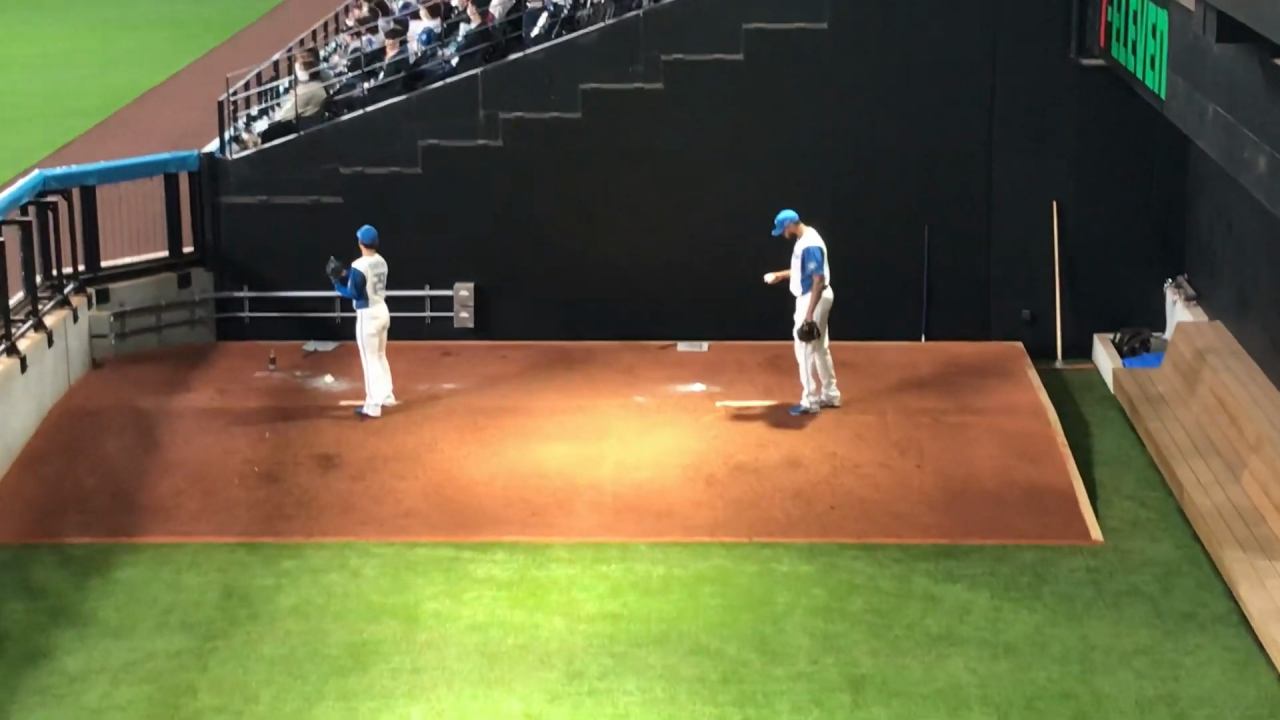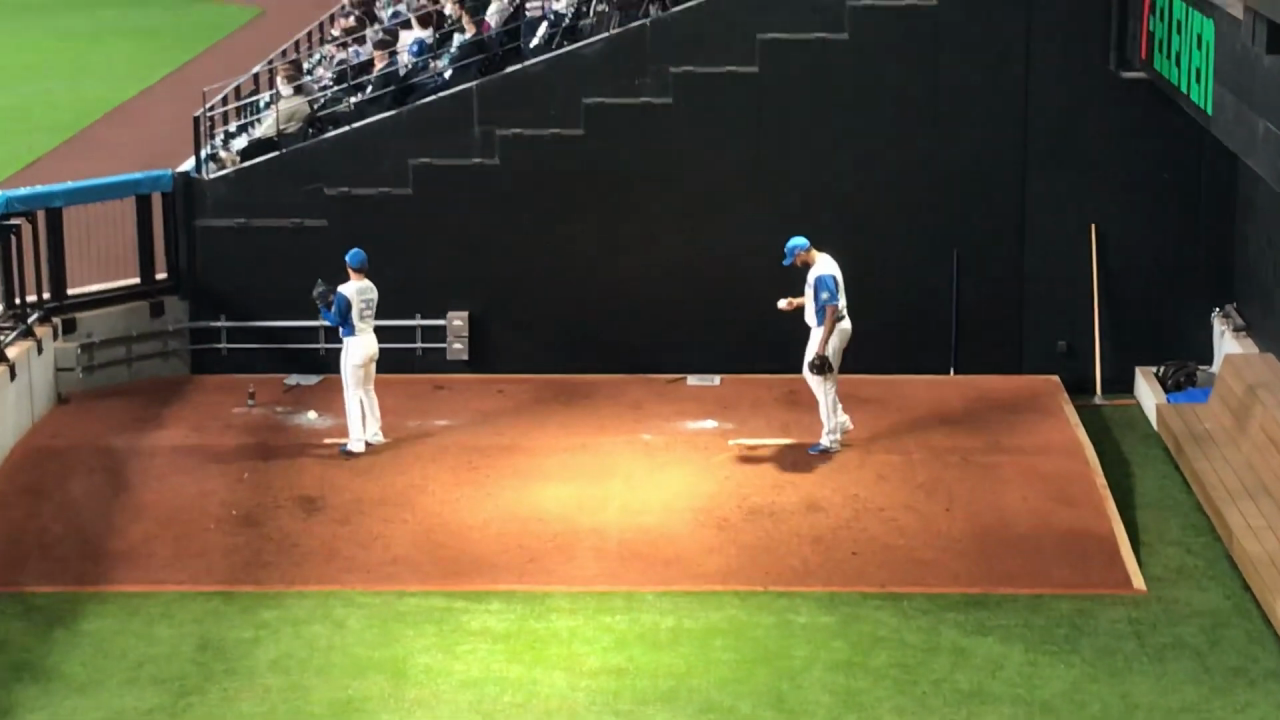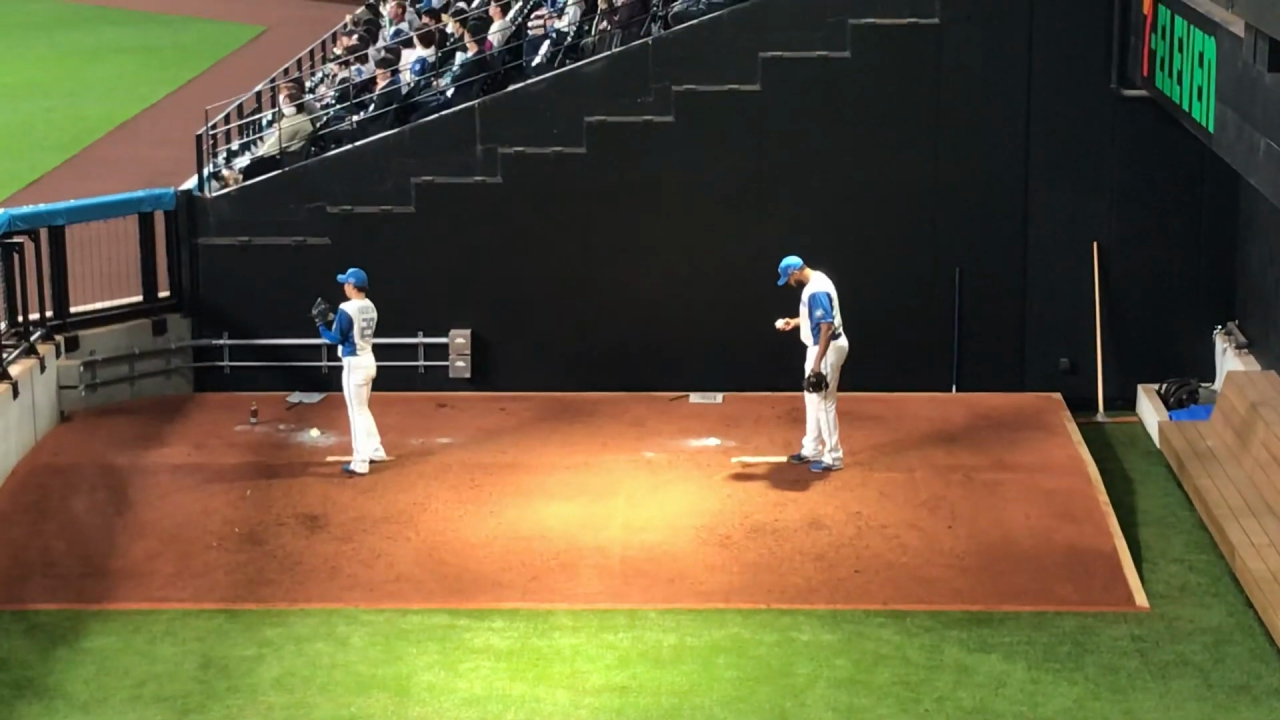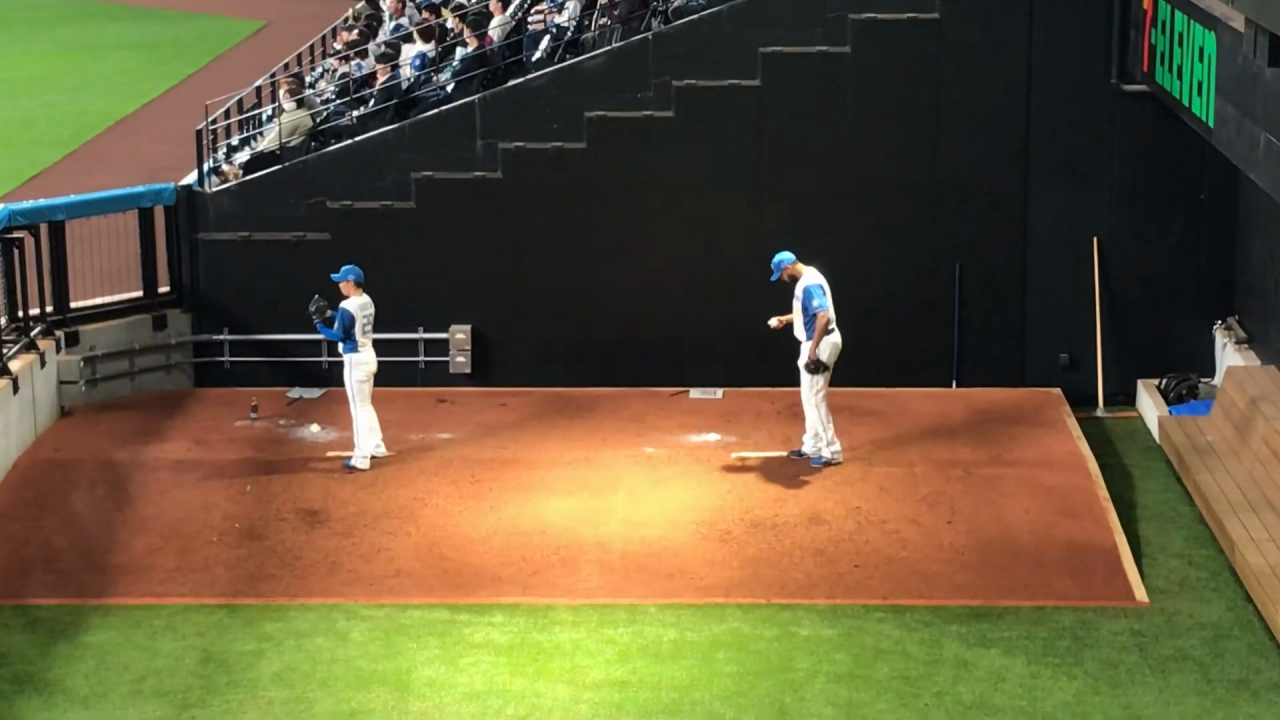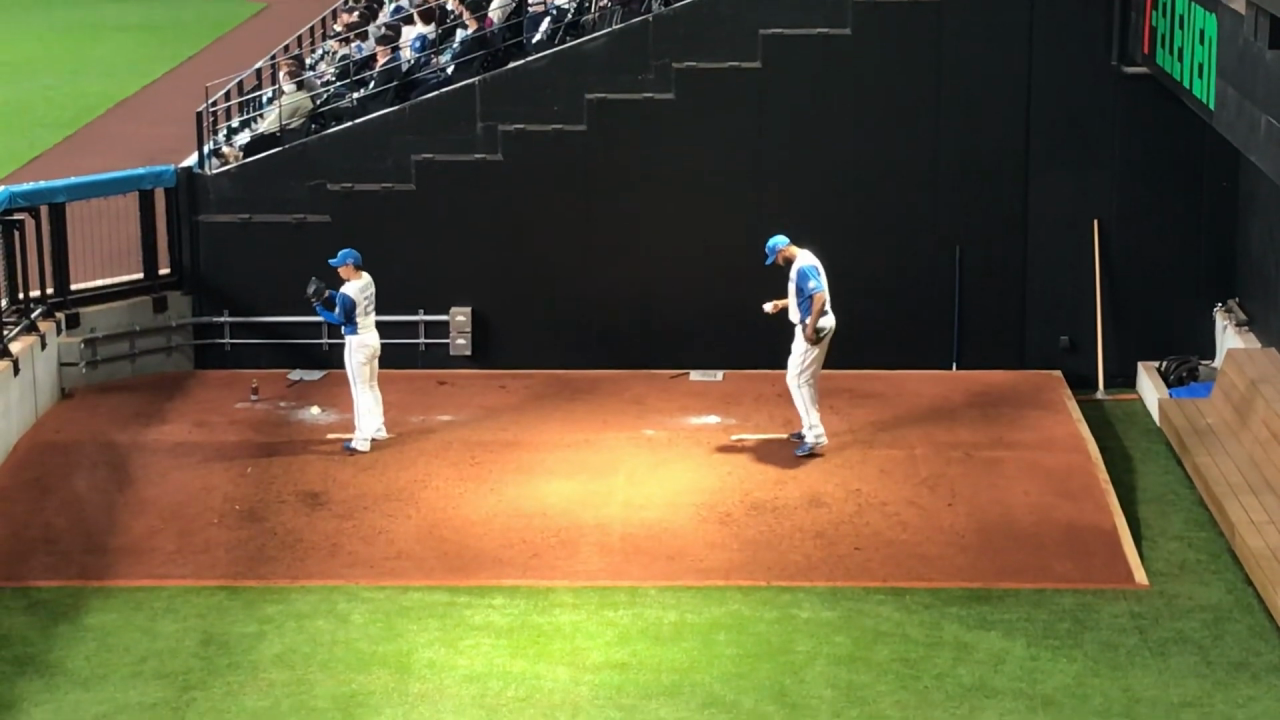
dt=0.3s
person 1, frame 1
left shoulder: (810, 245)
right shoulder: (805, 239)
left elbow: (818, 280)
left wrist: (809, 314)
right wrist: (782, 275)
left hip: (813, 299)
right hip: (808, 297)
left knee: (805, 348)
right knee: (820, 349)
left ankle: (811, 402)
right ankle: (830, 396)
person 1, frame 2
left shoulder: (823, 273)
right shoulder: (820, 263)
left elbow: (832, 311)
left wrist: (822, 346)
right wrist: (798, 301)
left hip: (831, 330)
right hip: (822, 328)
left knee: (824, 382)
right knee: (810, 373)
left ankle: (831, 440)
right ankle: (839, 421)
person 1, frame 3
left shoulder: (816, 291)
right shoulder: (815, 282)
left elbow: (827, 328)
left wrist: (817, 363)
right wrist: (795, 322)
left hip: (828, 348)
right hip: (818, 347)
left knee: (824, 402)
right knee: (812, 398)
left ankle: (833, 457)
right ankle: (812, 449)
person 1, frame 4
left shoulder: (809, 284)
right shoulder: (806, 279)
left elbow: (823, 316)
left wrist: (813, 349)
right wrist: (786, 319)
left hip: (822, 343)
right hip: (813, 343)
left knee: (815, 397)
right knee: (809, 396)
left ankle: (831, 451)
right ankle: (812, 446)
person 1, frame 5
left shoulder: (803, 265)
right shoulder: (802, 263)
left elbow: (820, 297)
left wrist: (811, 328)
right wrist: (782, 304)
left hip: (814, 325)
right hip: (811, 325)
left knee: (797, 379)
right knee: (805, 379)
left ankle: (815, 435)
right ankle: (810, 428)
person 2, frame 1
left shoulder: (359, 265)
right shoulder: (381, 262)
left elbow: (352, 294)
left wrist: (337, 283)
right wrist: (347, 275)
left hip: (368, 315)
right hip: (382, 311)
left knee: (370, 360)
right knee: (380, 356)
left ankle: (373, 407)
right ankle: (386, 397)
person 2, frame 2
left shoulder: (345, 290)
right shoulder: (371, 288)
left elbow: (336, 320)
left wrist: (324, 308)
right wrist: (335, 301)
left hip: (354, 344)
right hip: (370, 341)
left knee: (352, 394)
right knee: (368, 391)
left ankle: (356, 442)
right ankle: (374, 435)
person 2, frame 3
left shoulder: (346, 309)
right shoulder: (370, 307)
left elbow: (336, 338)
left wrist: (321, 326)
right wrist: (334, 319)
left hip: (354, 364)
right hip: (368, 361)
left knee: (356, 413)
right knee: (362, 409)
left ankle: (360, 463)
right ankle: (375, 451)
person 2, frame 4
left shoulder: (347, 306)
right shoulder: (367, 301)
left elbow: (338, 335)
left wrist: (319, 324)
right wrist: (331, 315)
left hip: (355, 360)
right hip: (369, 356)
left knee: (358, 409)
right knee: (366, 405)
left ankle: (361, 459)
right ankle: (376, 447)
person 2, frame 5
left shoulder: (347, 291)
right shoulder: (367, 279)
left elbow: (339, 319)
left wrist: (319, 308)
right wrist: (329, 295)
left hip: (357, 342)
right hip: (372, 337)
left knee: (360, 391)
right knee: (371, 386)
left ankle: (361, 441)
right ankle: (377, 429)
